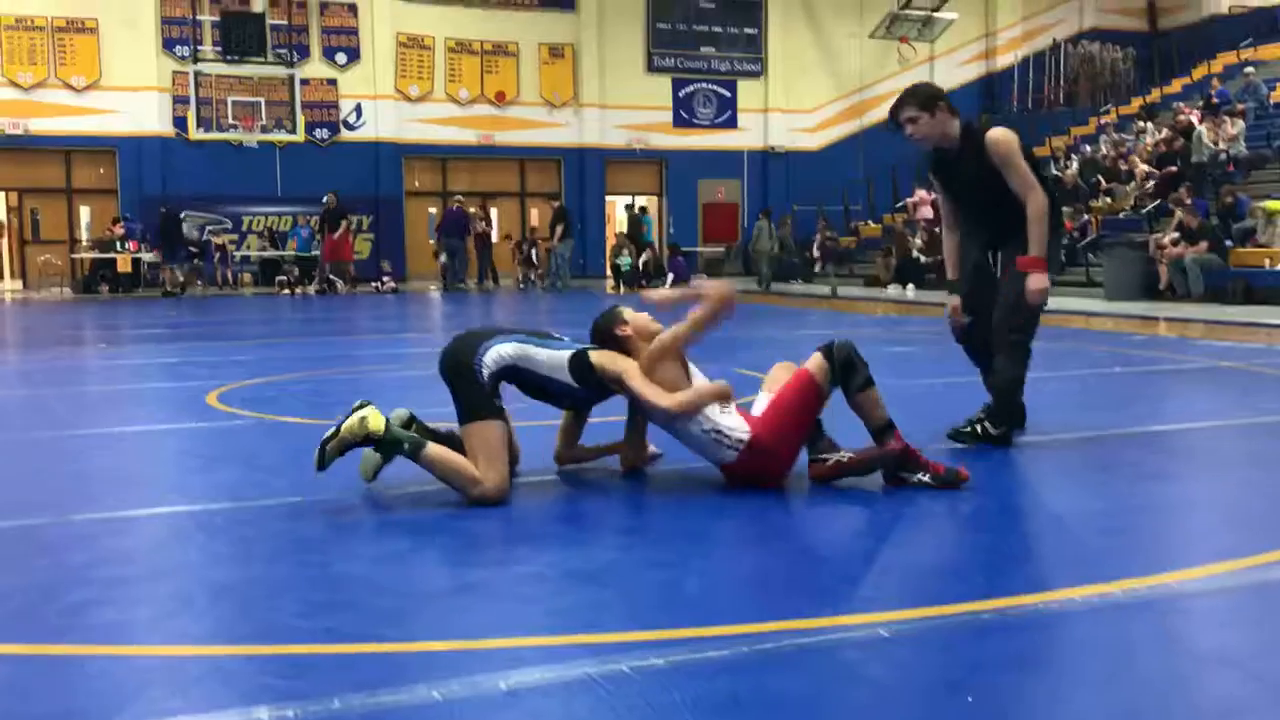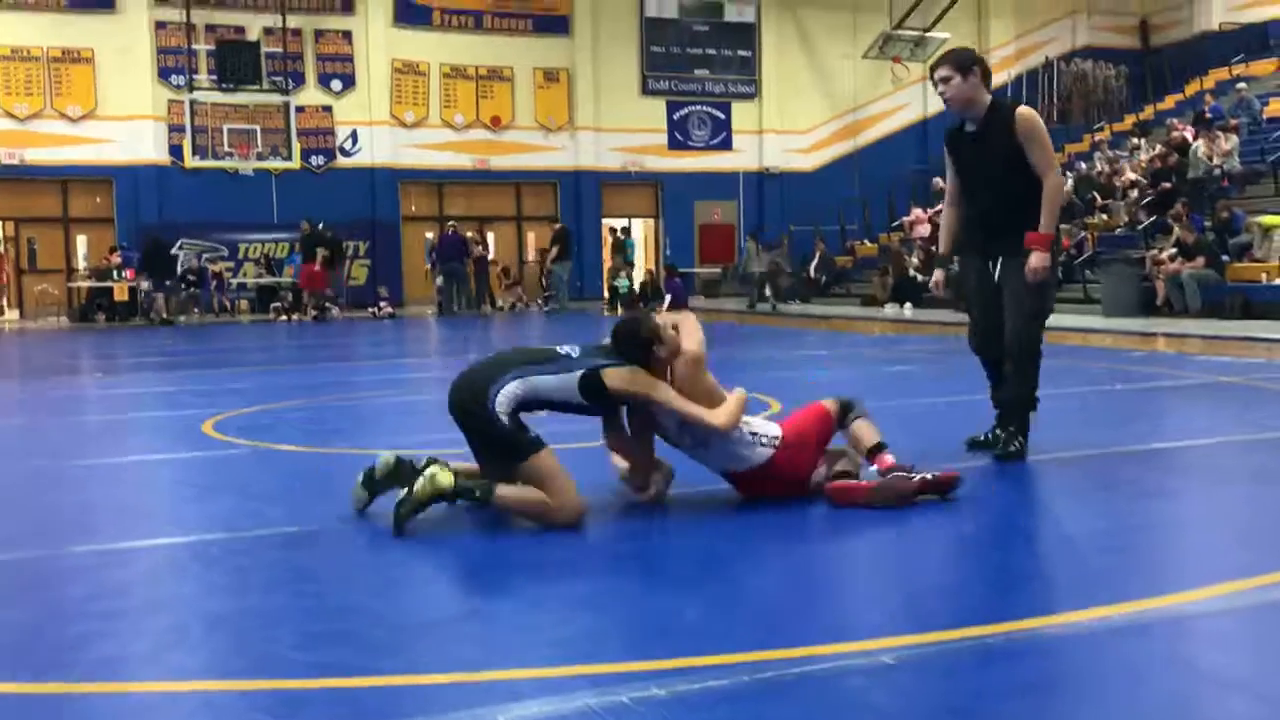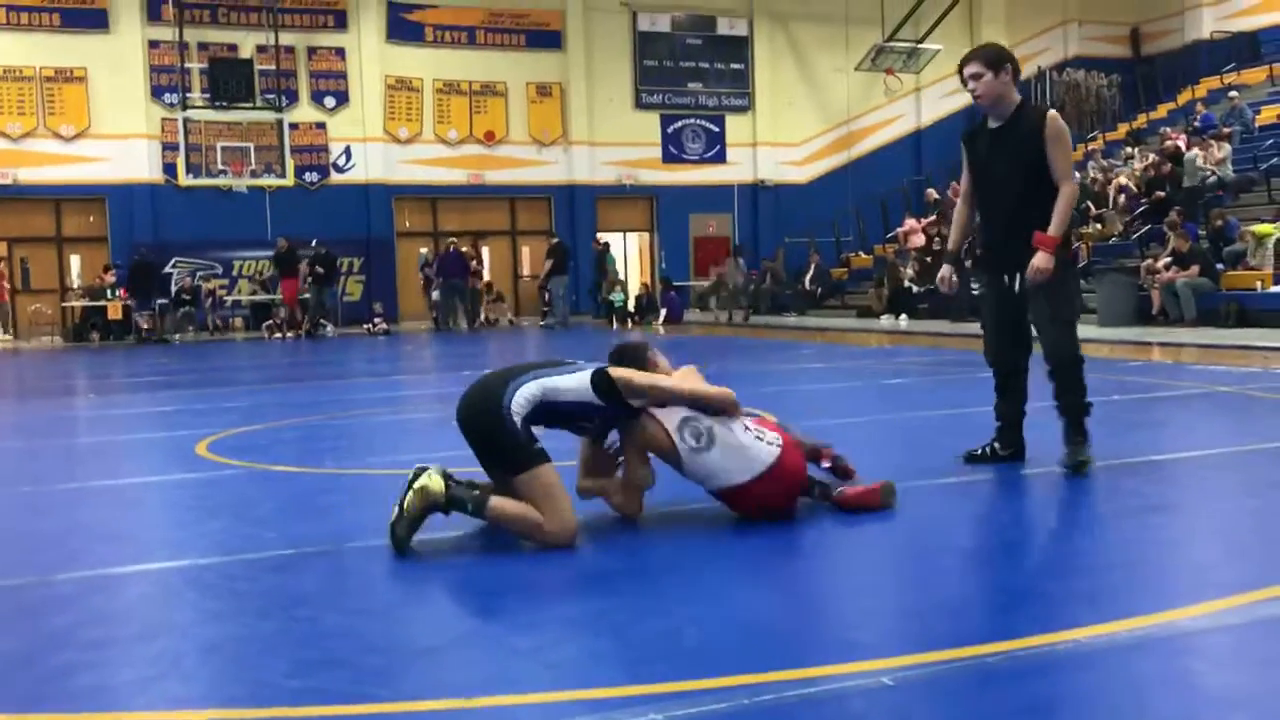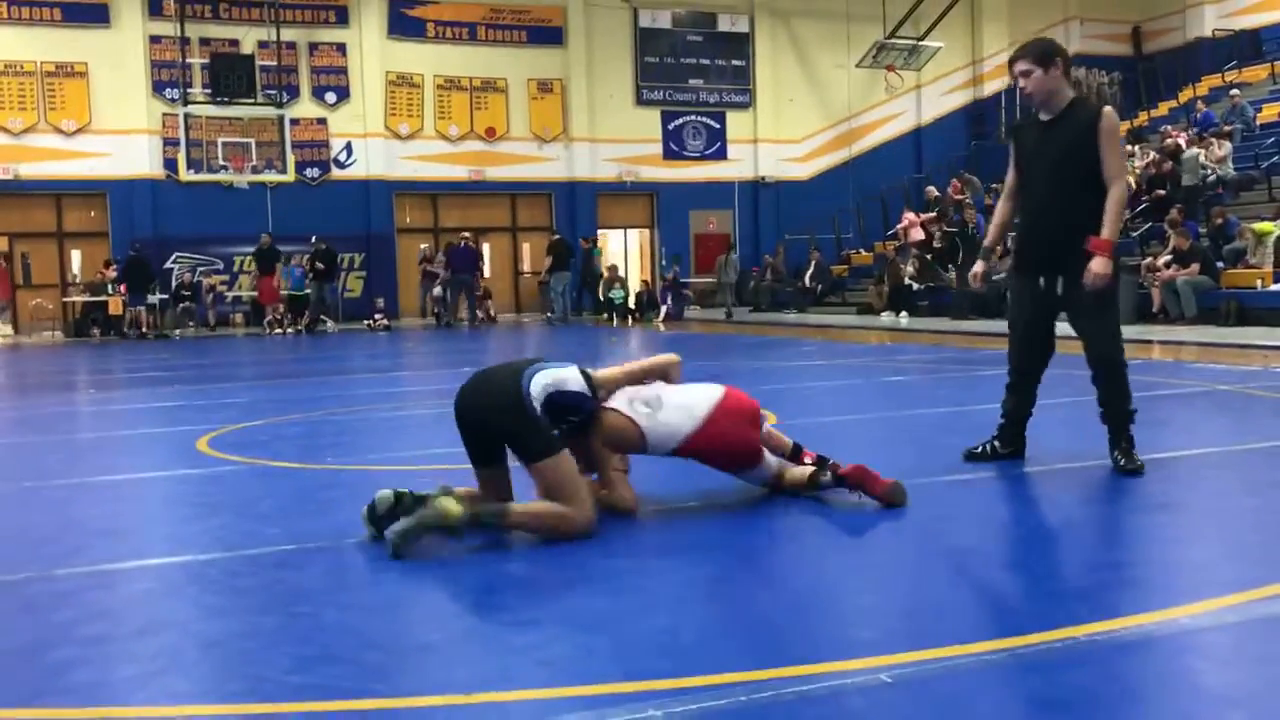
dt=0.3s
person 1, frame 1
left shoulder: (994, 140)
right shoulder: (938, 165)
left elbow: (1036, 200)
right elbow: (951, 227)
left wrist: (1038, 267)
right wrist: (954, 289)
left hip: (1026, 241)
right hip: (987, 241)
left knee: (1008, 326)
right knee: (967, 325)
left ankle: (1000, 420)
right ankle: (1005, 406)
person 1, frame 2
left shoulder: (1020, 118)
right shoulder: (954, 139)
left elbow: (1053, 179)
right elbow: (953, 204)
left wrist: (1042, 245)
right wrist: (942, 262)
left hip: (1025, 249)
right hip: (981, 252)
left knee: (1020, 339)
right knee: (985, 341)
left ankle: (1018, 427)
right ankle: (1006, 421)
person 1, frame 3
left shoulder: (1045, 122)
right shoulder: (974, 138)
left elbow: (1068, 186)
right elbow: (967, 201)
left wrist: (1050, 245)
right wrist: (951, 258)
left hip: (1043, 259)
right hip: (996, 264)
left knee: (1061, 349)
right knee: (1003, 356)
left ankle: (1076, 434)
right ankle: (1009, 438)
person 1, frame 4
left shoulder: (1098, 118)
right shoulder: (1022, 133)
left elbow: (1117, 187)
right elbow: (1010, 197)
left wrist: (1103, 250)
right wrist: (986, 253)
left hip: (1083, 263)
right hip: (1031, 266)
left knee: (1106, 357)
right knee: (1024, 358)
left ankle: (1121, 442)
right ankle: (1010, 437)
person 2, frame 1
left shoulder: (588, 374)
right shoulder: (621, 365)
left elbow: (565, 454)
right elbow: (673, 405)
left wrist: (623, 449)
right wrist: (717, 389)
left hip: (473, 351)
right hip: (478, 358)
left knee: (506, 459)
right knee: (490, 487)
left ankle: (412, 429)
right ankle: (377, 428)
person 2, frame 2
left shoulder: (607, 358)
right shoulder: (635, 379)
left elbow: (615, 438)
right elbow: (719, 422)
left wrist: (648, 468)
right wrist: (737, 397)
left hip: (473, 385)
right hip: (489, 399)
left knee: (502, 481)
right knee: (567, 511)
left ankle: (404, 470)
right ankle: (448, 483)
person 2, frame 3
left shoulder: (603, 412)
right shoulder: (633, 383)
right elbow: (726, 398)
right wrist: (727, 414)
left hip: (480, 400)
right hip: (501, 408)
left knee: (522, 503)
right knee: (560, 529)
left ankle: (447, 487)
right ankle: (440, 491)
person 2, frame 4
right shoulder: (594, 384)
right elbow: (669, 361)
left hip: (471, 393)
right hip: (511, 400)
left knee: (494, 500)
right knee: (580, 520)
left ankle: (403, 501)
right ankle: (453, 512)
person 3, frame 1
right shoulder: (660, 354)
right elbow: (723, 296)
right wrist: (683, 294)
left hip: (741, 468)
right hip: (762, 454)
left knee: (784, 370)
right knee: (840, 355)
left ankle: (824, 456)
right ankle: (900, 461)
person 3, frame 2
left shoulder: (641, 407)
right shoulder: (689, 365)
left elbow: (641, 486)
right elbow: (686, 319)
left hip: (754, 485)
right hip: (782, 456)
right knee: (841, 406)
left ankle: (835, 478)
right ankle: (891, 469)
person 3, frame 3
left shoulder: (636, 428)
right shoulder: (689, 375)
left elbow: (630, 507)
left hip: (756, 500)
right hip: (783, 462)
left ankle: (827, 492)
right ankle: (824, 460)
person 3, frame 4
left shoulder: (598, 434)
right shoulder: (623, 390)
left elbow: (625, 502)
left hip: (719, 441)
right hip: (730, 399)
left knee: (775, 476)
left ankle: (835, 477)
right ankle: (809, 459)
